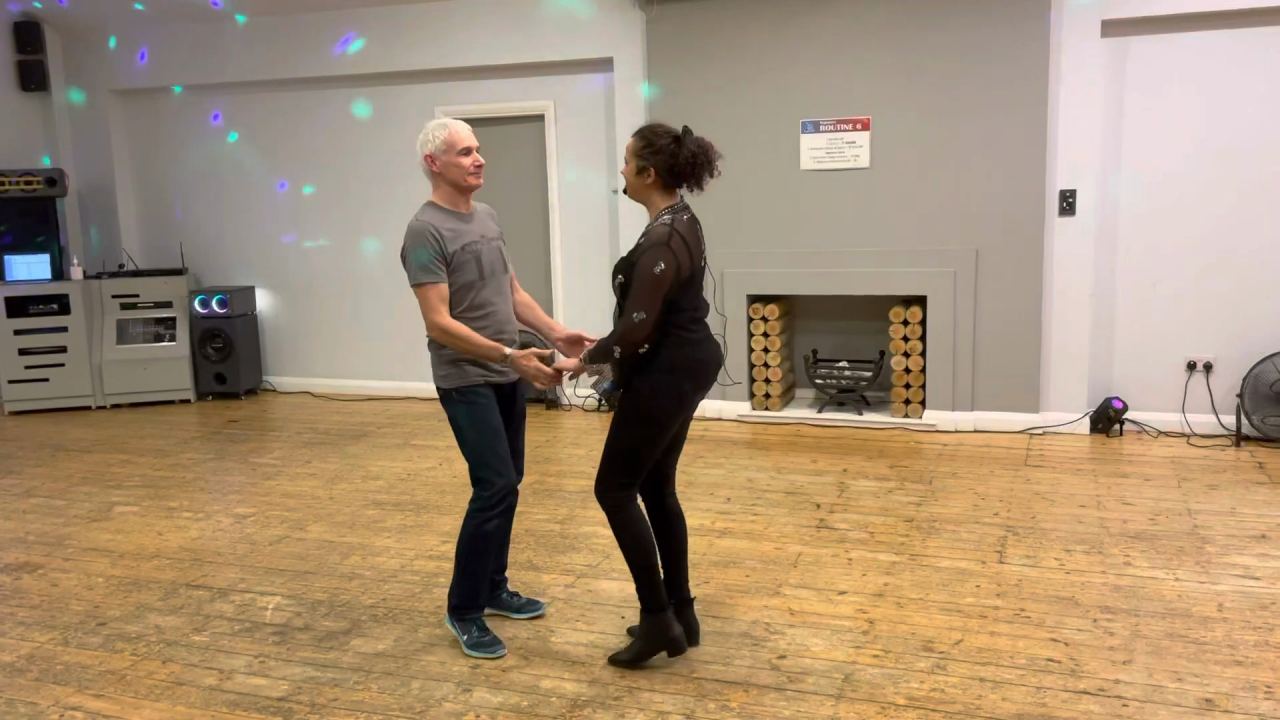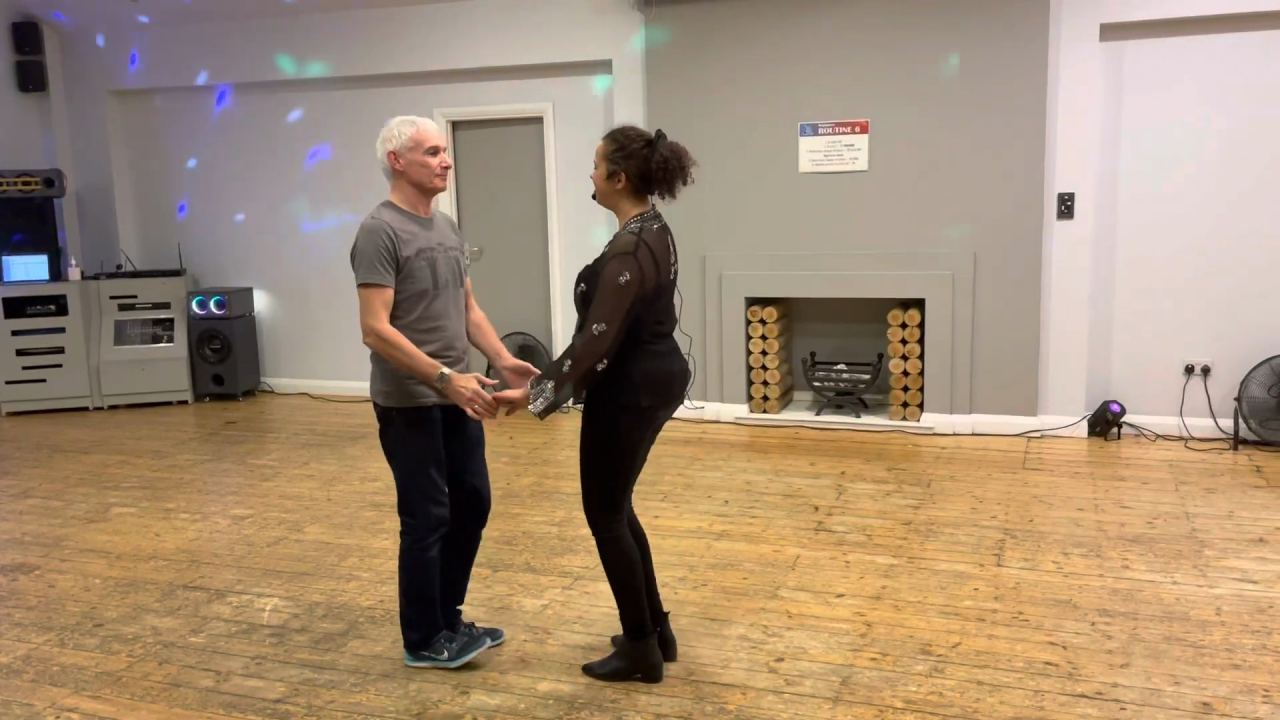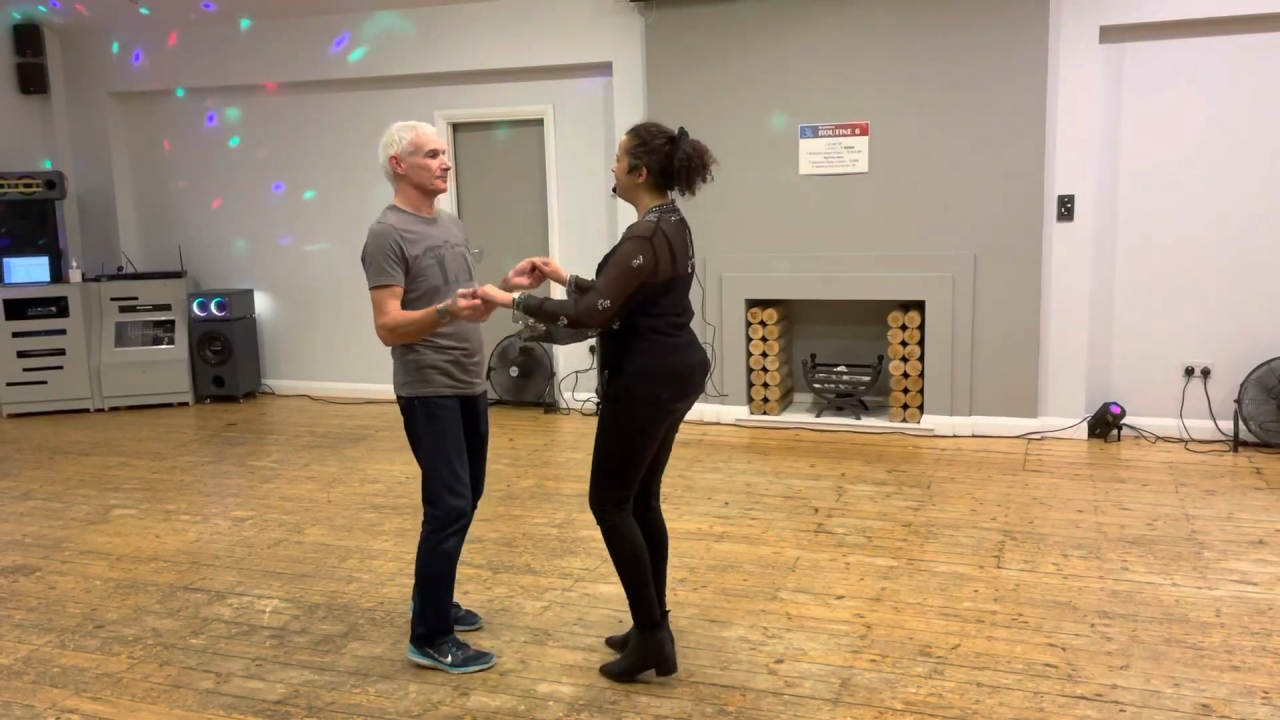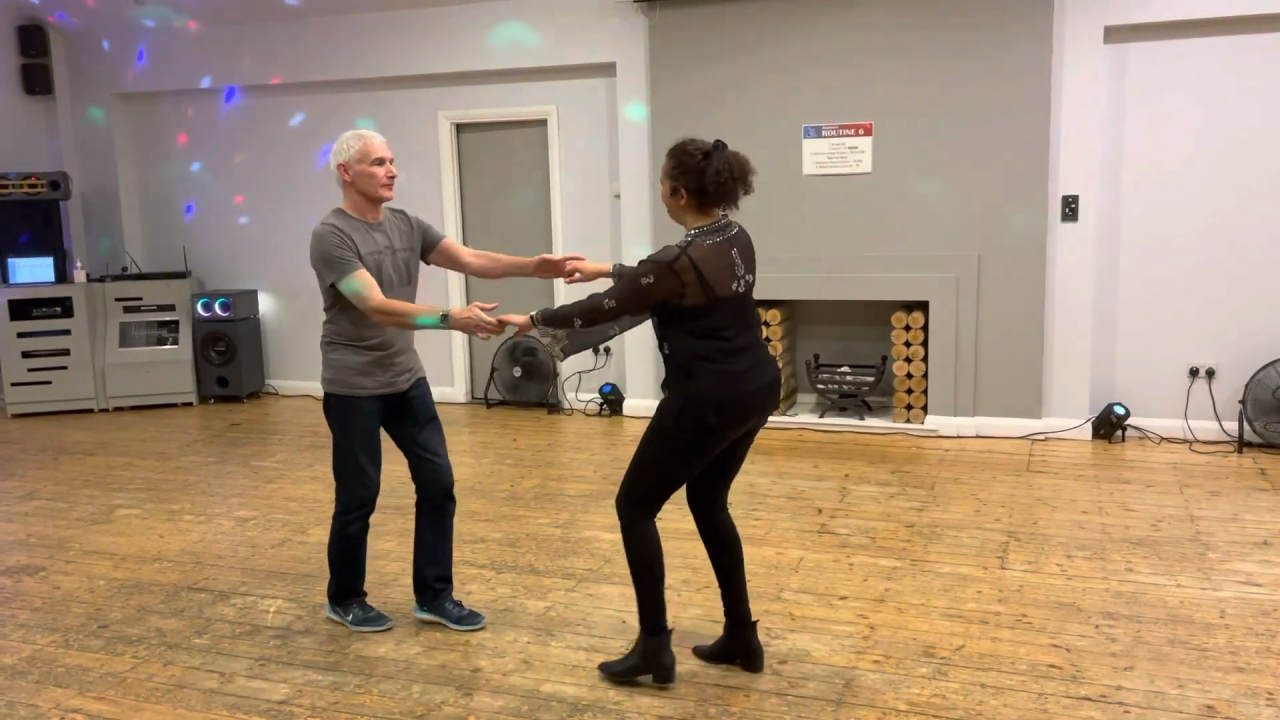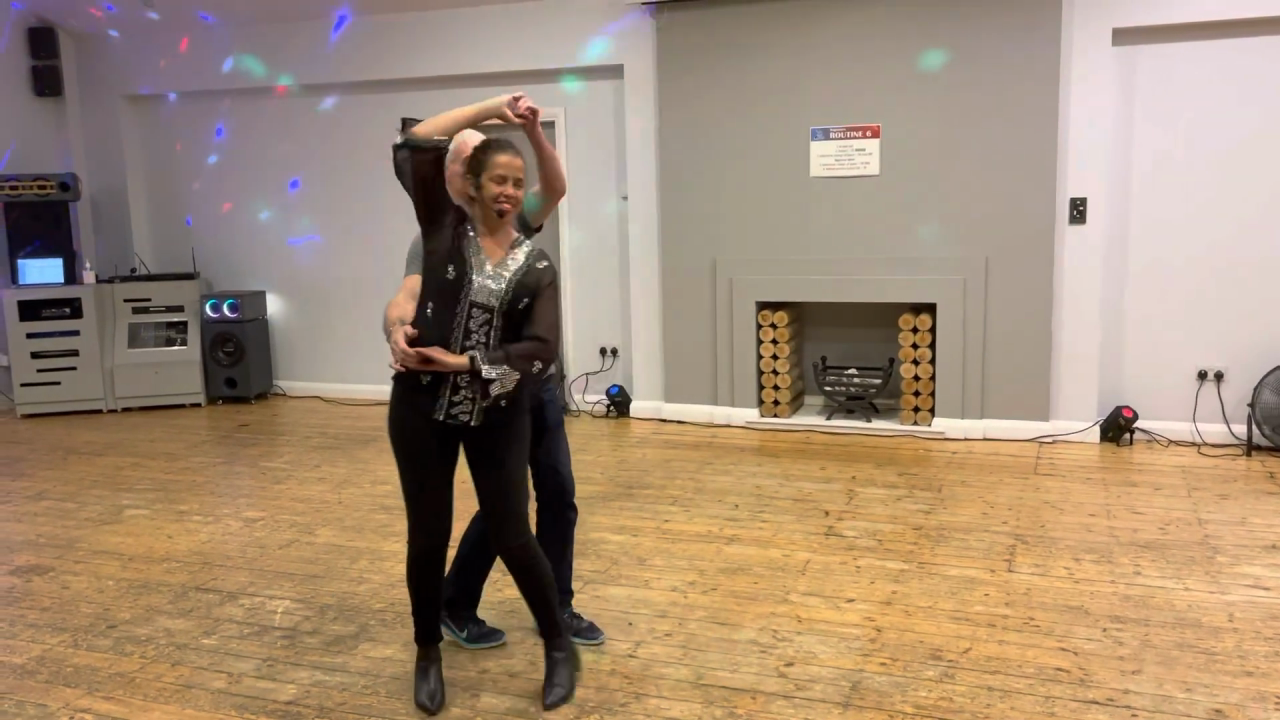
dt=1s
person 1, frame 1
left shoulder: (661, 239)
right shoulder: (682, 222)
left elbow: (637, 328)
left wrist: (584, 361)
right wrist: (598, 348)
left hip: (667, 373)
right hip: (688, 363)
left knee: (615, 488)
right knee: (657, 487)
left ankle: (659, 620)
right ankle: (679, 614)
person 1, frame 2
left shoulder: (627, 248)
right shoulder: (655, 232)
left elbow: (597, 340)
left wrist: (532, 392)
right wrist: (552, 374)
left hip: (630, 390)
right hip: (658, 377)
left knee: (604, 514)
right knee: (615, 505)
left ankle: (640, 650)
right ankle: (655, 629)
person 1, frame 3
left shoulder: (645, 235)
right shoulder: (671, 225)
left elbow: (594, 314)
left wrist: (514, 300)
right wrist: (567, 278)
left hip: (648, 380)
right hip: (675, 372)
left knee: (610, 503)
right knee: (641, 501)
left ankle: (651, 640)
right ankle: (653, 627)
person 1, frame 4
left shoulder: (680, 260)
right shoulder: (736, 239)
left elbow: (607, 308)
left wrist: (532, 321)
right wrist: (606, 268)
left hip: (706, 400)
right hip: (755, 388)
left knee: (635, 505)
right knee: (708, 504)
left ankle: (653, 646)
right ankle: (742, 637)
person 1, frame 5
left shoulder: (537, 263)
right shoulder: (445, 225)
left elbow: (542, 348)
right elbow: (412, 149)
left wrist: (466, 362)
right wrist: (485, 111)
left hip: (497, 414)
right hip: (423, 405)
left knee: (511, 537)
right knee: (428, 536)
left ankle: (559, 647)
right ankle: (427, 654)
person 2, frame 1
left shoulder: (487, 218)
right shoulder: (426, 231)
right elbow: (439, 323)
left wrist: (556, 332)
right wrist: (511, 357)
left hip: (505, 374)
right hip: (466, 379)
left knee: (508, 482)
right knee: (495, 484)
left ankle: (492, 587)
right ankle: (465, 610)
person 2, frame 2
left shoulder: (447, 227)
right shoulder: (379, 232)
left elbow: (468, 309)
right elbow: (375, 329)
left wrist: (502, 359)
right wrist: (443, 378)
left hip: (455, 393)
right hip: (408, 400)
left knee: (472, 502)
right knee: (426, 516)
left ankle: (445, 617)
right ankle: (423, 641)
person 2, frame 3
left shoulder: (451, 225)
right shoulder: (387, 234)
right elbow: (388, 327)
left wrist: (508, 286)
right wrist: (446, 311)
left hip: (470, 385)
right hip: (428, 389)
left knee: (465, 500)
right knee: (449, 505)
left ankle: (431, 599)
right ankle: (431, 638)
person 2, frame 4
left shoulder: (407, 226)
right shoulder: (330, 236)
left elbow: (471, 260)
right elbow: (378, 308)
left wrist: (535, 265)
right wrist: (452, 318)
left hip: (406, 380)
right hip: (353, 388)
left knee: (438, 483)
right knee: (359, 496)
left ankle: (433, 595)
right ankle: (344, 599)
person 2, frame 5
left shoulder: (512, 217)
left elbow: (554, 190)
right elbow: (404, 299)
left wrist: (535, 135)
right wrist: (398, 332)
left hip: (537, 379)
left knee: (559, 493)
left ankle: (557, 608)
right ankle: (455, 608)
